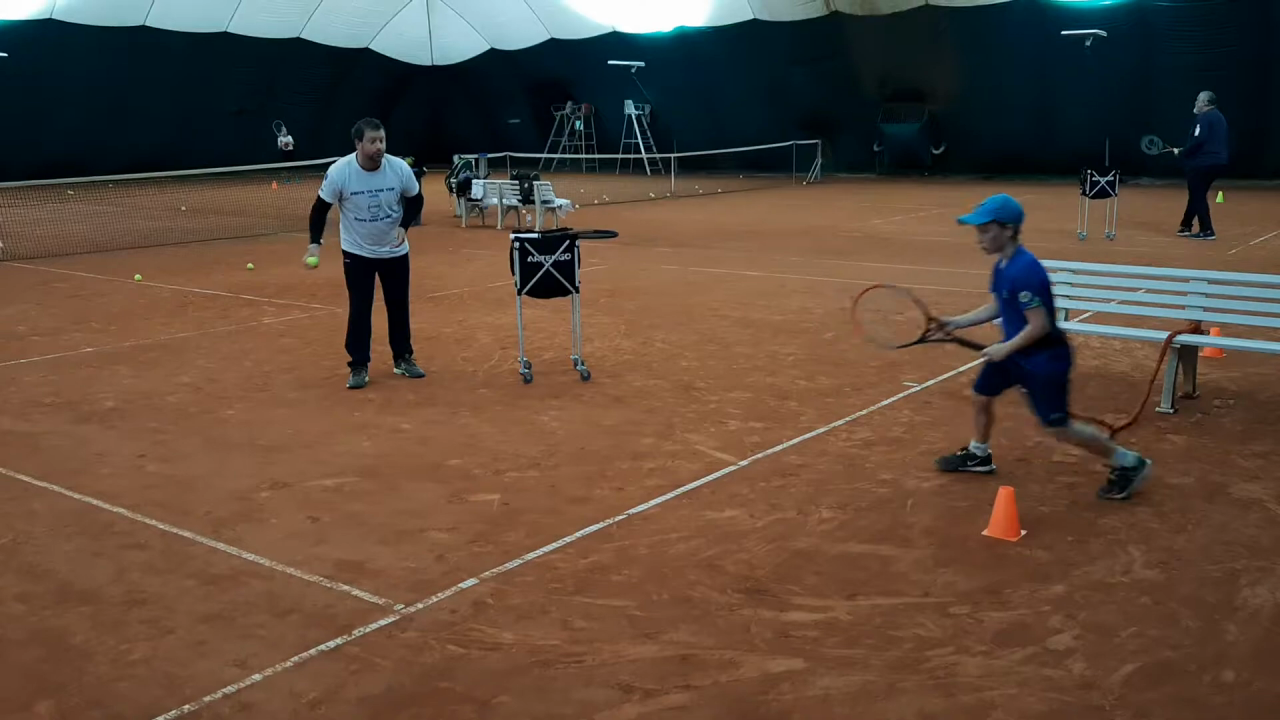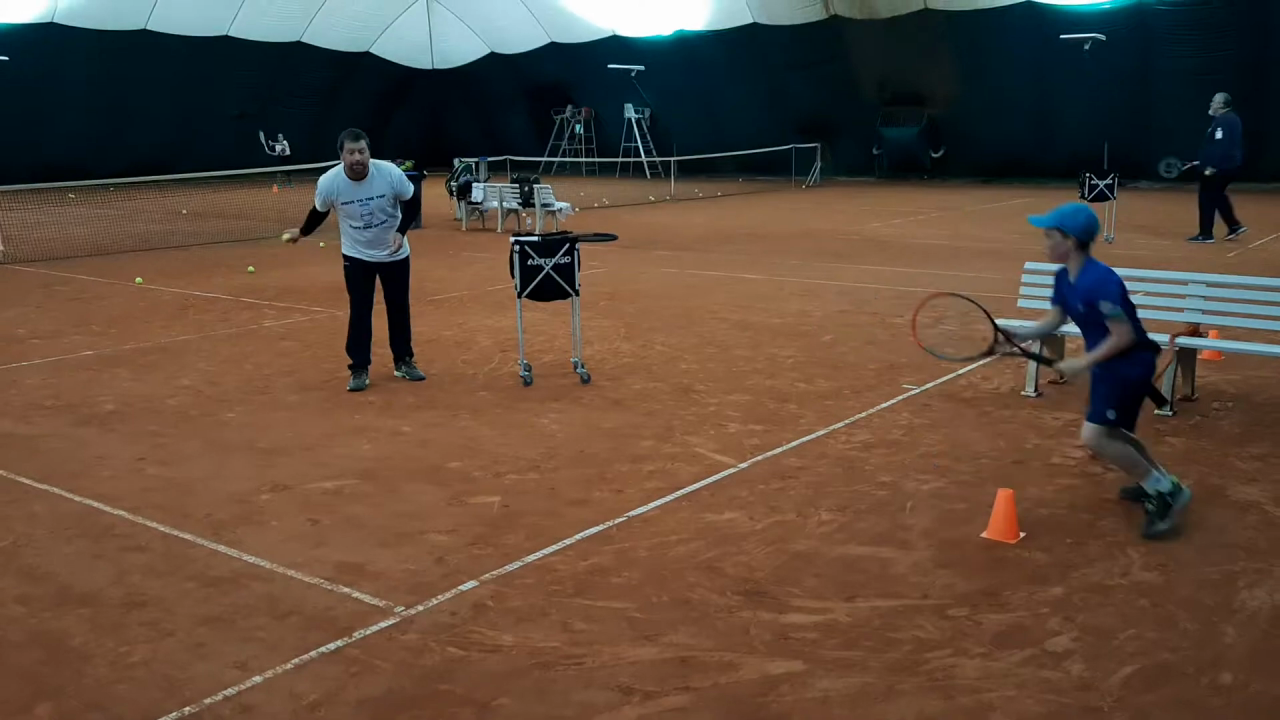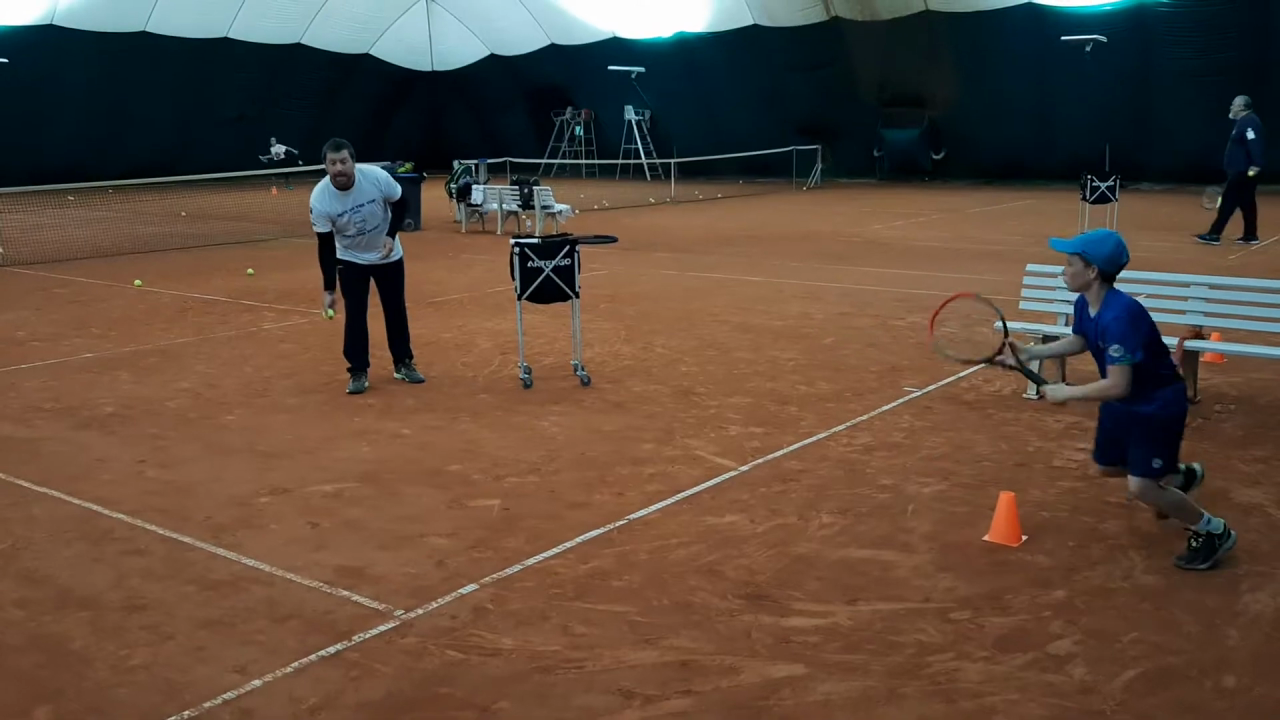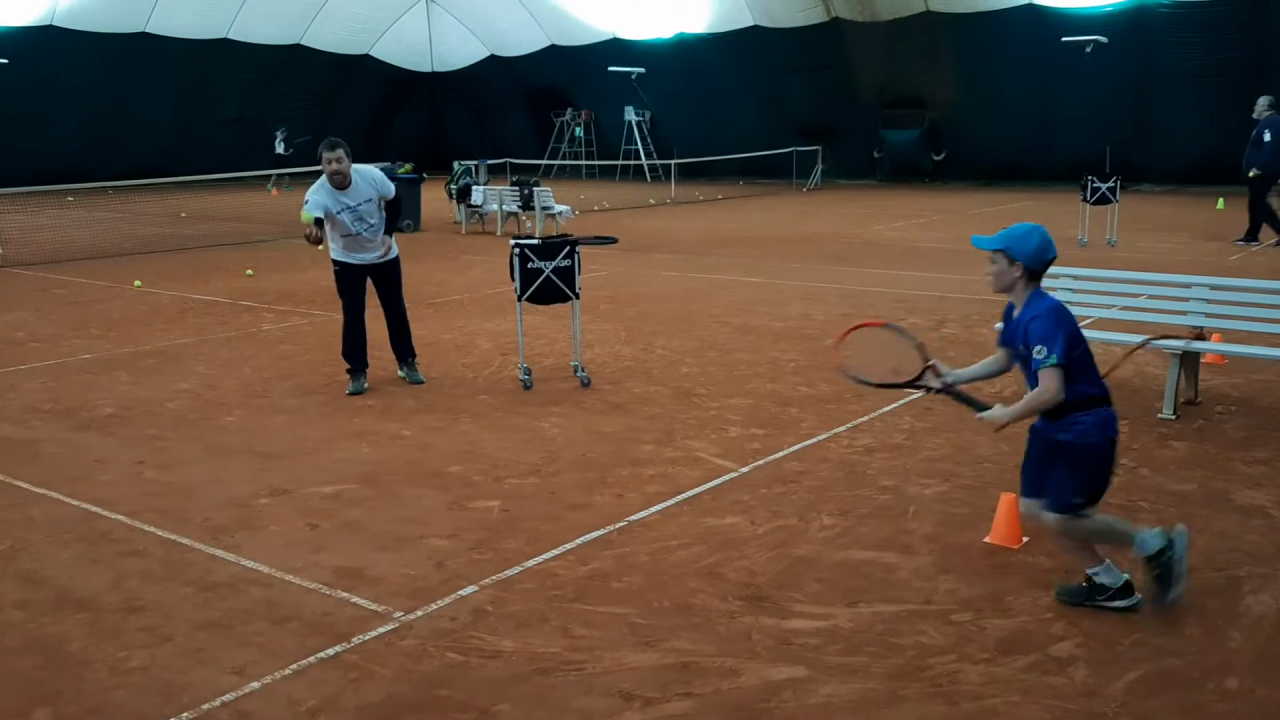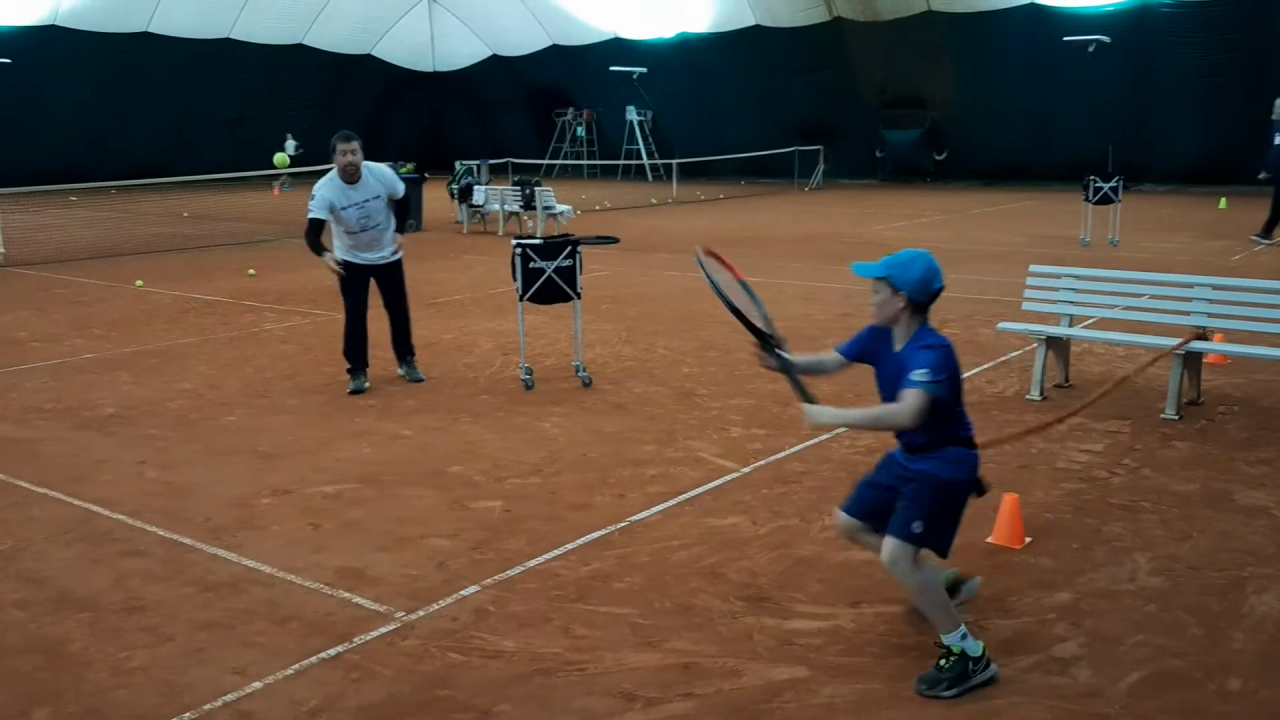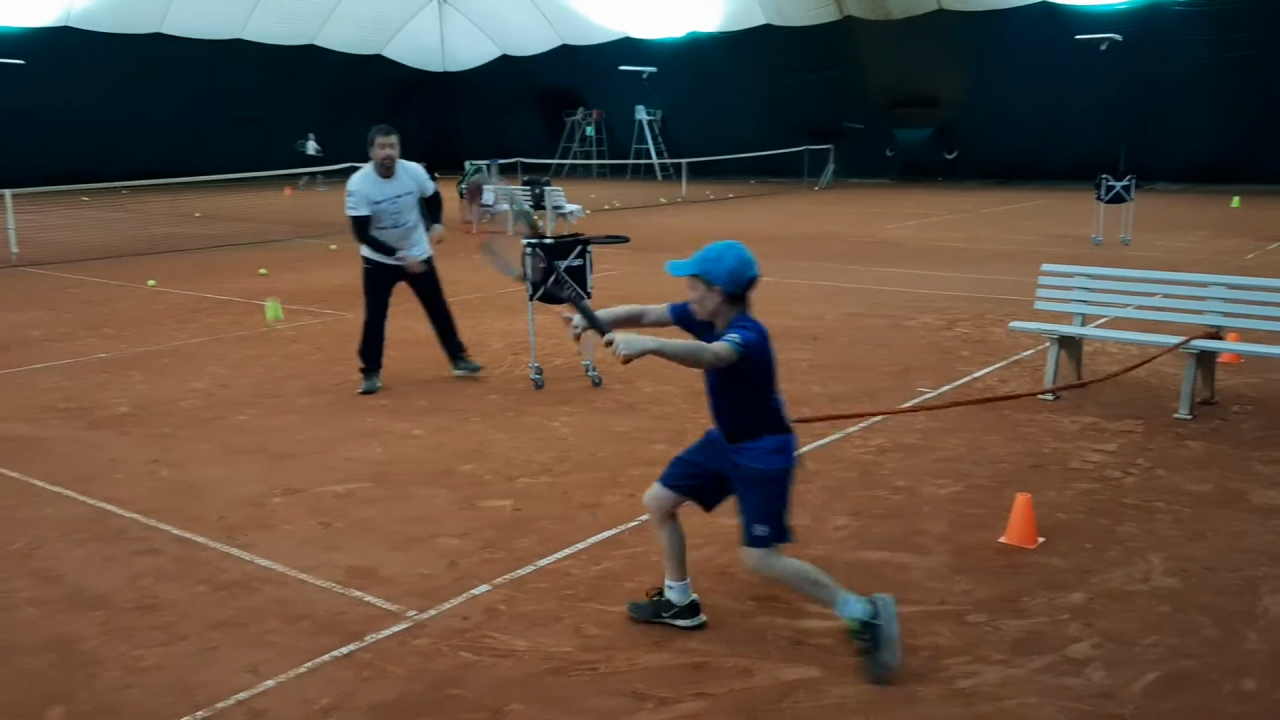
dt=0.3s
person 1, frame 1
left shoulder: (1026, 271)
right shoulder: (1001, 265)
left elbow: (1040, 326)
right elbow: (996, 308)
left wrist: (1005, 349)
right wrist: (955, 323)
left hip: (1044, 357)
right hip: (1015, 350)
left knee: (1059, 428)
right knee: (980, 397)
left ankle: (1128, 463)
right ankle: (979, 454)
person 1, frame 2
left shoulder: (1099, 281)
right shoulder: (1065, 276)
left elbow: (1125, 335)
right elbow: (1054, 319)
left wrist: (1083, 362)
right wrist: (1018, 335)
left hip: (1131, 363)
right hip: (1109, 362)
left knee: (1093, 437)
right knee: (1110, 429)
left ankle: (1165, 491)
right ankle: (1148, 476)
person 1, frame 3
left shoulder: (1120, 317)
right shoulder: (1084, 305)
left elbow: (1117, 386)
right elbow: (1077, 343)
left wrist: (1067, 393)
right wrist: (1030, 353)
left hip: (1158, 402)
right hip: (1124, 399)
left knee: (1140, 486)
right knee: (1110, 466)
left ankle: (1213, 531)
right ankle: (1181, 476)
person 1, frame 4
left shoulder: (1045, 318)
right shoulder: (1015, 312)
left elbow: (1051, 394)
right elbow: (1002, 362)
left wrist: (1007, 415)
right wrist: (951, 377)
left hip: (1085, 425)
right hip: (1053, 423)
left knee: (1060, 520)
right knee: (1033, 509)
left ankle: (1159, 546)
right ankle: (1113, 583)
person 1, frame 5
left shoulder: (932, 353)
right shoulder: (879, 336)
left elbow: (905, 415)
right elbow: (827, 362)
left wrist: (835, 417)
right wrist: (785, 362)
left hip: (945, 466)
right hip: (908, 458)
left knee: (895, 557)
right knee: (847, 525)
left ankle: (968, 655)
right ankle: (941, 582)
person 1, frame 6
left shoulder: (746, 335)
right shoulder: (700, 315)
left elbow: (708, 354)
right elbow: (644, 314)
left wrist: (642, 345)
right wrist: (593, 318)
left hip: (763, 453)
right hip: (723, 442)
left knee: (761, 562)
right knee: (657, 503)
left ankle: (864, 614)
right ankle: (679, 600)
person 2, frame 1
left shoulder: (399, 168)
right shoulder: (338, 172)
left elbow: (415, 200)
right elbow: (320, 209)
left wrist: (404, 225)
right wrist: (315, 242)
left hip: (395, 250)
right hip: (357, 252)
left knee: (399, 305)
right knee: (360, 309)
left ankle: (403, 358)
right ankle: (359, 366)
person 2, frame 2
left shoulder: (390, 173)
right shoulder: (328, 183)
left elbow: (413, 202)
right elbow: (320, 213)
left wrist: (400, 231)
right wrist: (300, 233)
left hip: (394, 253)
right hip: (356, 255)
left knee: (399, 308)
right knee: (360, 311)
left ankle: (403, 361)
right ankle: (360, 369)
person 2, frame 3
left shoulder: (377, 177)
right shoulder: (320, 198)
left elbow: (400, 204)
right elbow: (326, 246)
left wrist: (391, 235)
right wrist: (328, 289)
left hip: (388, 255)
right hip: (350, 260)
left knee: (396, 309)
right knee: (355, 314)
left ankle: (403, 363)
right ankle: (358, 371)
person 2, frame 4
left shoulder: (372, 175)
right shoulder: (317, 195)
left elbow: (394, 202)
right elbow: (312, 233)
left wrist: (388, 233)
right wrist: (313, 234)
left hip: (384, 254)
right hip: (347, 260)
left knee: (396, 309)
right knee: (353, 315)
left ankle: (406, 362)
right ankle: (358, 372)
person 2, frame 5
left shoulder: (382, 173)
right shoulder: (324, 189)
left elbow: (402, 200)
right elbow: (312, 232)
left wrist: (399, 231)
right wrist: (324, 254)
left hip: (388, 254)
right hip: (351, 259)
left knee: (399, 309)
right knee: (355, 315)
left ankle: (406, 361)
right ankle: (358, 372)
person 2, frame 6
left shoulder: (415, 172)
right shoulder: (357, 184)
left elbow: (433, 198)
right elbow: (362, 234)
left wrist: (436, 223)
right wrist: (398, 253)
left hip: (418, 254)
right hip: (379, 259)
left knee: (438, 307)
right knee: (375, 315)
left ankle: (458, 357)
right ankle: (371, 371)
